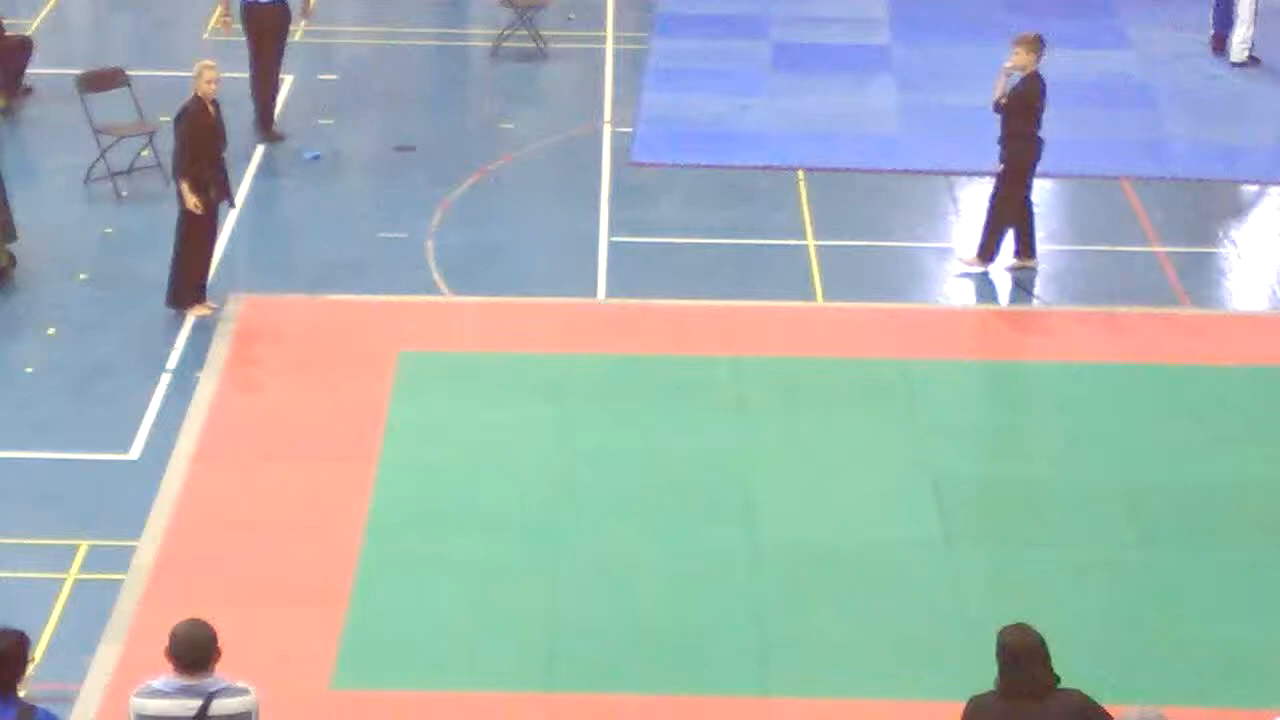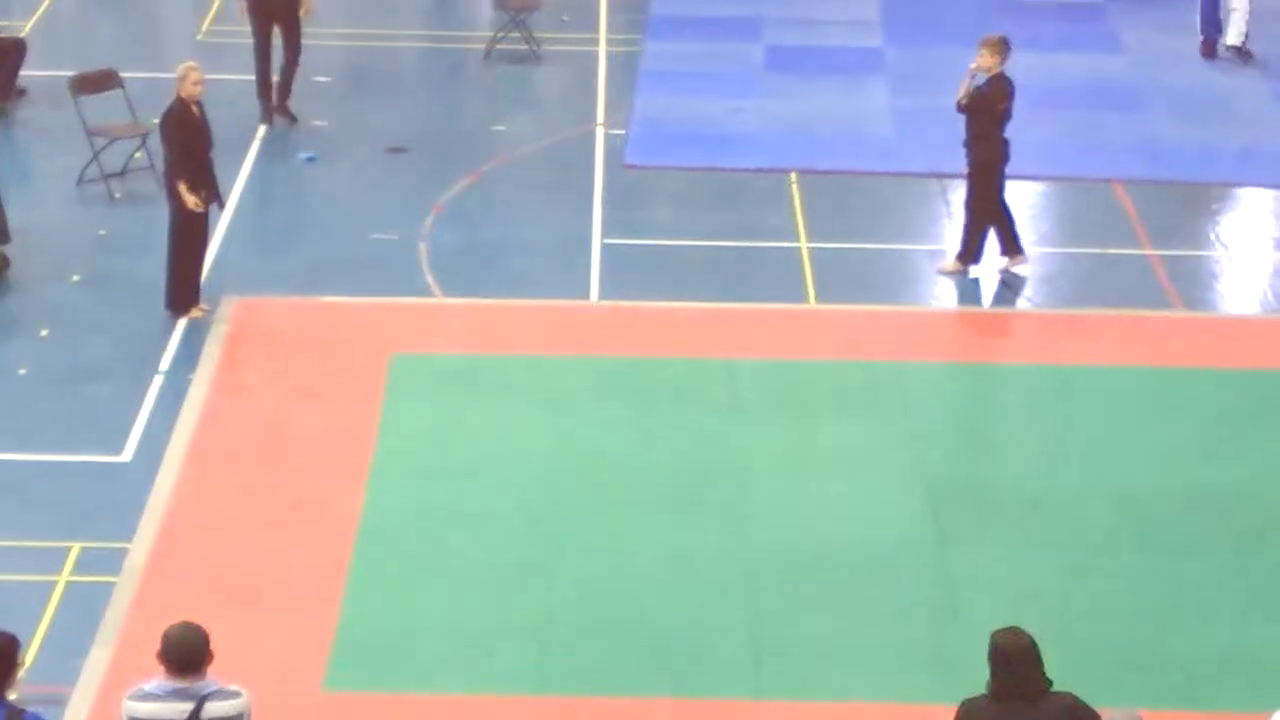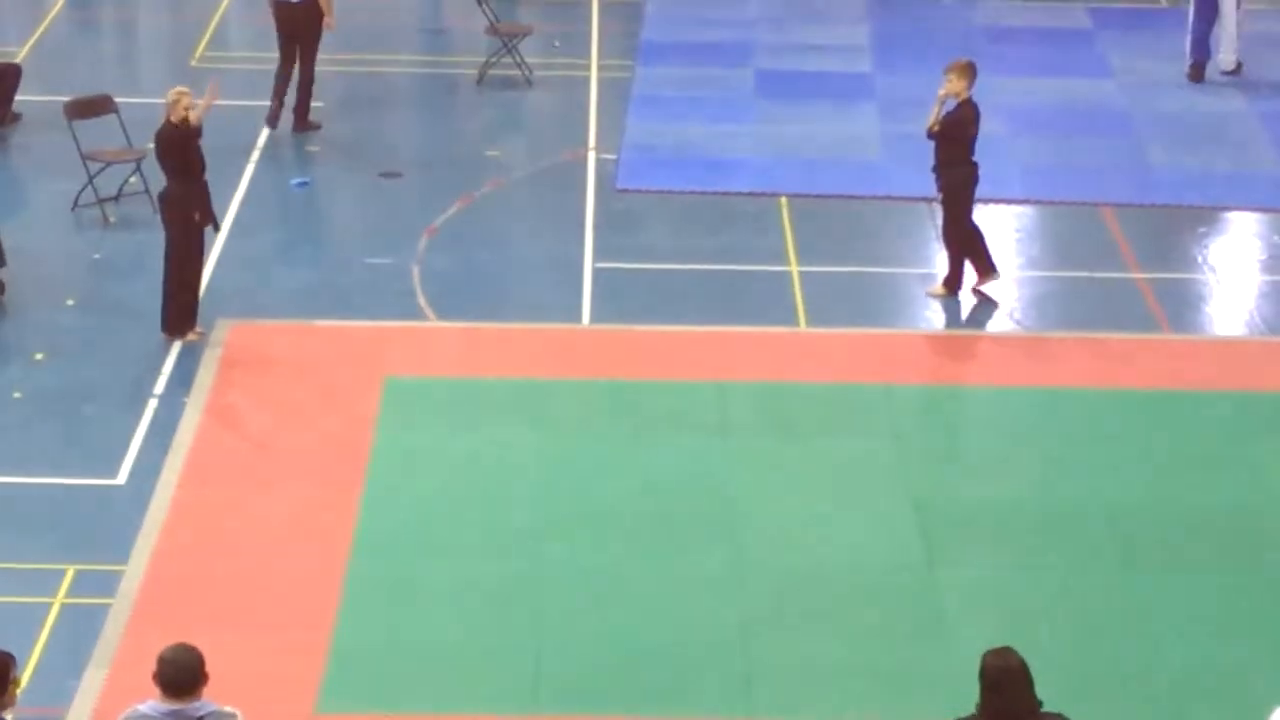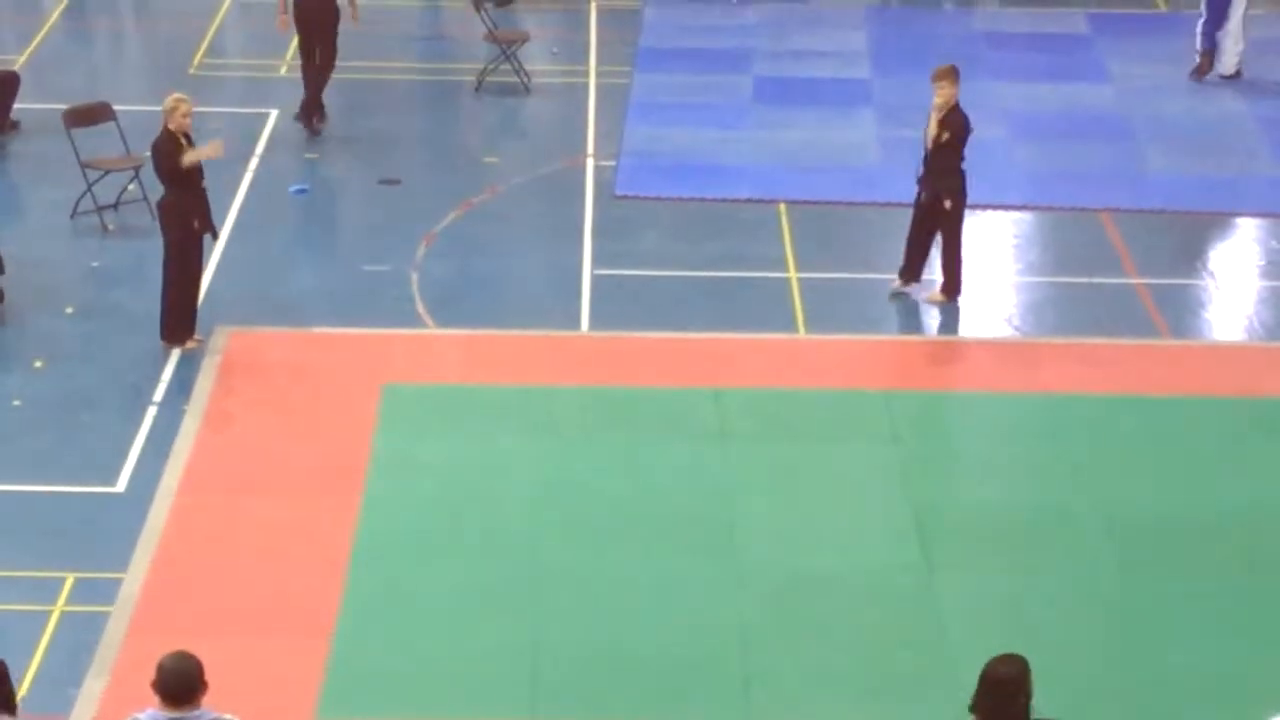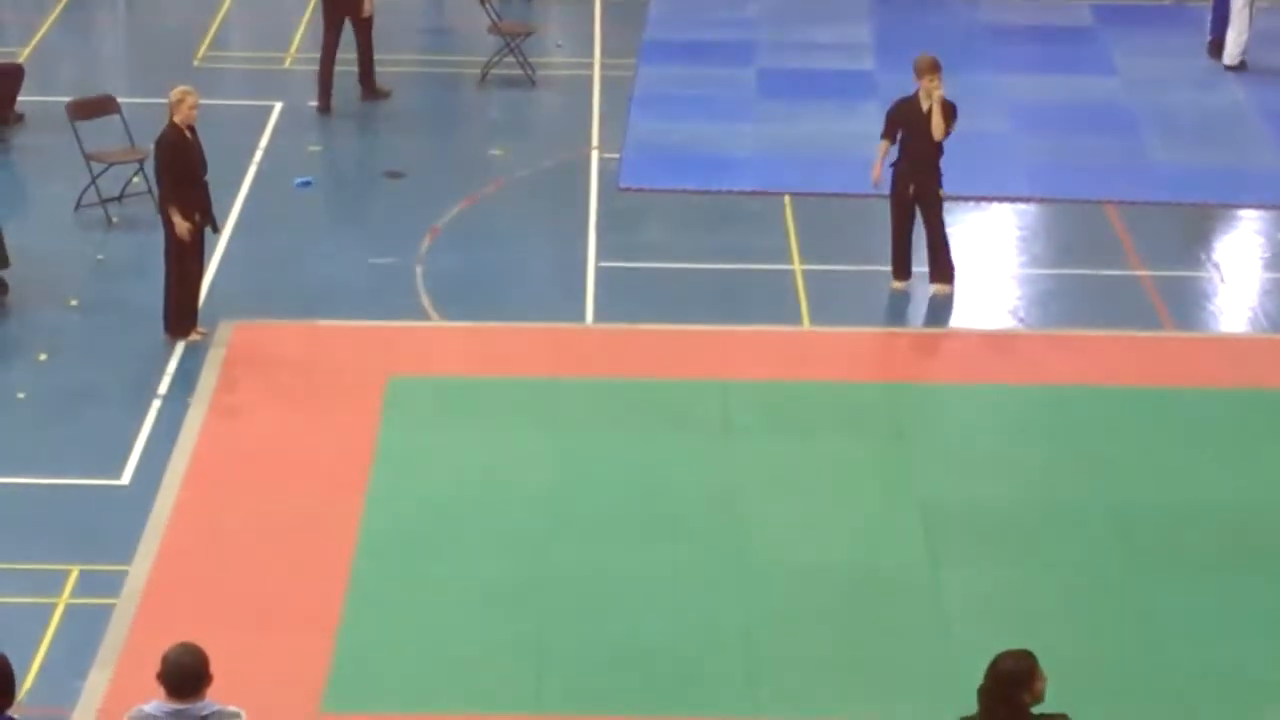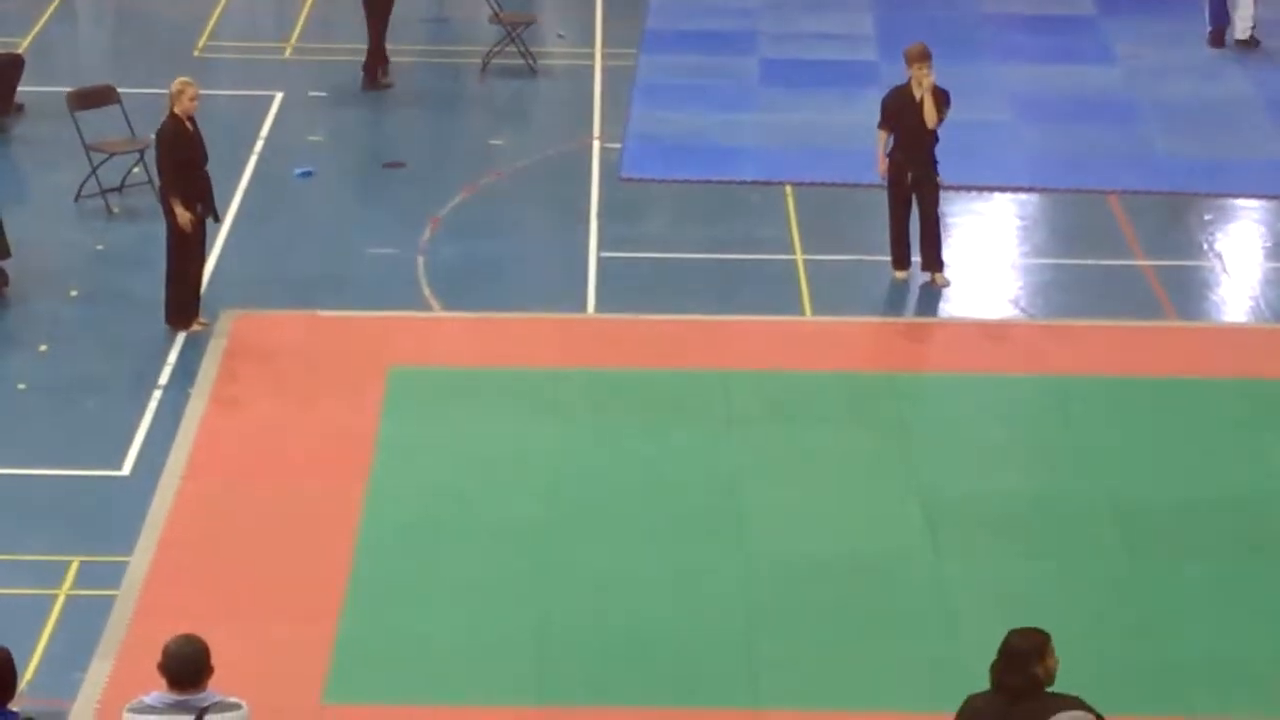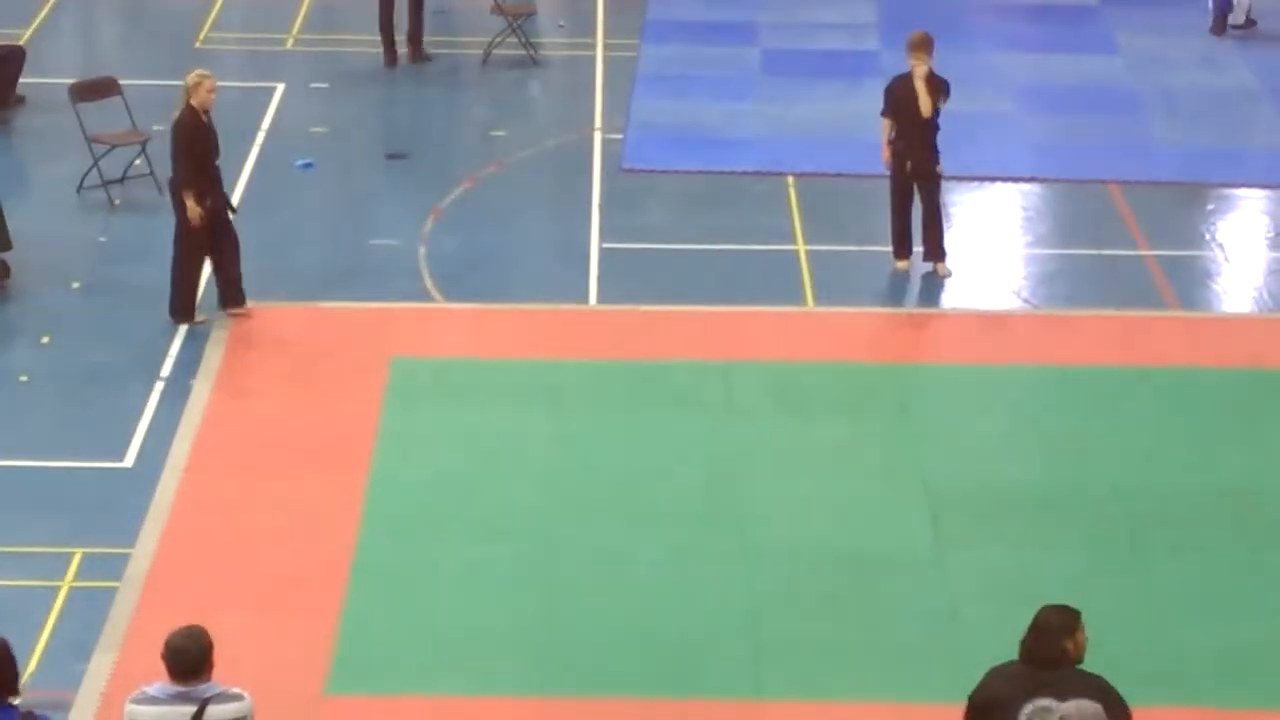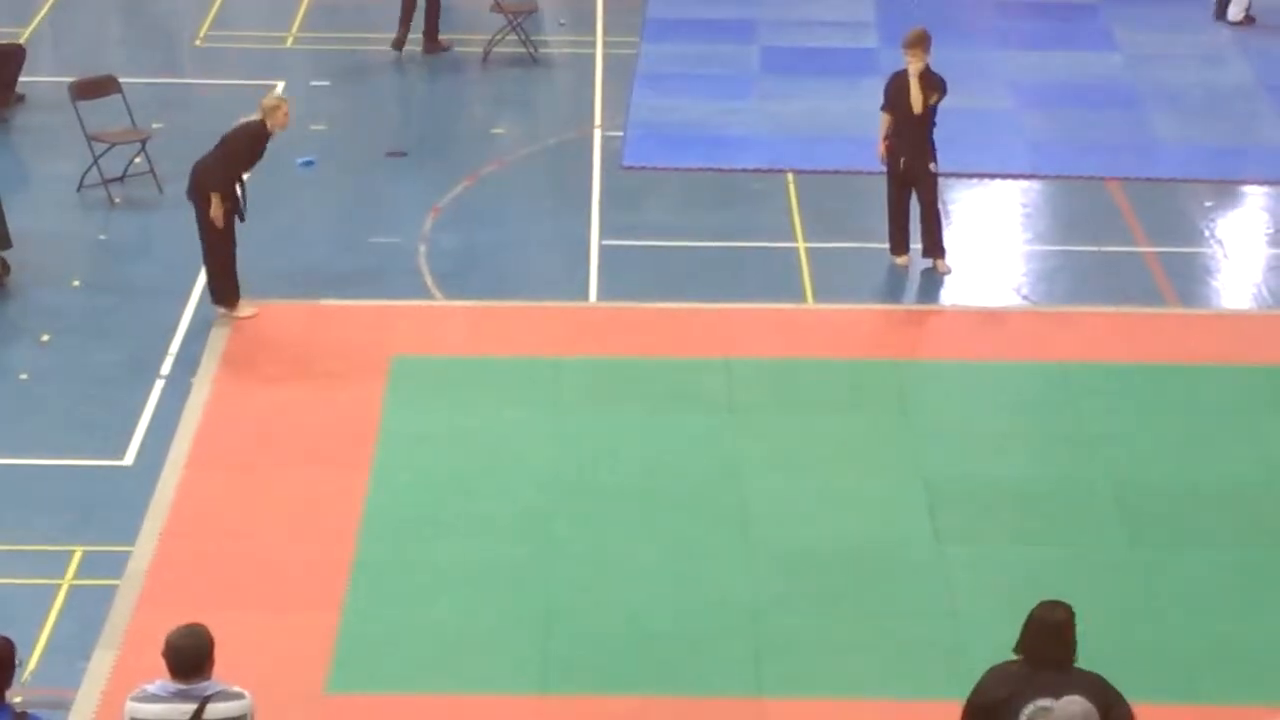
dt=0.5s
person 1, frame 1
left shoulder: (213, 107)
right shoulder: (189, 113)
right elbow: (180, 156)
left wrist: (221, 183)
right wrist: (186, 192)
left hip: (211, 183)
right hip: (194, 185)
left knee: (206, 241)
right knee: (190, 241)
left ankle: (198, 296)
right ankle: (183, 300)
person 1, frame 2
left shoulder: (197, 108)
right shoulder: (173, 116)
right elbow: (173, 160)
left wrist: (208, 186)
right wrist: (184, 193)
left hip: (200, 184)
right hip: (185, 187)
left knee: (198, 243)
right knee: (184, 244)
left ankle: (191, 299)
right ankle: (180, 304)
person 1, frame 3
left shoulder: (183, 133)
right shoulder: (166, 136)
right elbow: (187, 128)
right wrist: (204, 107)
left hip: (192, 204)
right hip: (178, 206)
left knee: (193, 266)
right knee: (179, 266)
left ankle: (187, 322)
right ankle: (176, 327)
person 1, frame 4
left shoulder: (184, 140)
right shoulder: (162, 144)
right elbow: (174, 164)
right wrist: (202, 153)
left hip: (191, 212)
right hip: (176, 215)
left knee: (192, 274)
right knee: (178, 274)
left ankle: (186, 330)
right ankle: (174, 335)
person 1, frame 5
left shoulder: (190, 133)
right shoulder: (168, 140)
right elbow: (165, 184)
left wrist: (202, 210)
right wrist: (176, 218)
left hip: (194, 209)
right hip: (179, 212)
left knee: (194, 268)
right knee: (180, 269)
left ankle: (189, 323)
right ankle: (178, 328)
person 1, frame 6
left shoulder: (190, 123)
right shoulder: (168, 131)
right elbow: (167, 175)
left wrist: (204, 200)
right wrist: (178, 209)
left hip: (196, 200)
right hip: (180, 204)
left knee: (196, 258)
right knee: (182, 259)
left ankle: (191, 313)
right ankle: (179, 318)
person 1, frame 7
left shoulder: (204, 117)
right shoulder: (185, 124)
right elbow: (181, 166)
left wrist: (214, 192)
right wrist: (189, 202)
left hip: (209, 191)
right hip: (191, 195)
left knee: (226, 244)
right knee: (190, 253)
left ankle: (232, 301)
right ankle: (182, 312)
person 1, frame 8
left shoulder: (260, 131)
right shoulder: (251, 134)
right elbow: (223, 165)
left wrist: (229, 196)
right wrist: (215, 204)
left hip: (218, 184)
right hip: (206, 185)
left knee: (226, 243)
right knee: (219, 244)
left ankle: (230, 299)
right ankle: (228, 302)
person 2, frame 1
left shoulder: (1029, 87)
right shoulder: (1032, 83)
left elbow: (999, 105)
right elbow: (1010, 106)
left wrist: (1003, 77)
right wrist: (1009, 77)
left hip: (1020, 150)
right hip: (1023, 148)
left knee: (1001, 202)
right knee: (1018, 203)
left ankle: (984, 256)
right ankle: (1026, 255)
person 2, frame 2
left shoulder: (991, 89)
right shoulder: (1002, 85)
left elbow: (961, 105)
left wrist: (969, 77)
left hip: (985, 152)
right hip: (992, 149)
left knee: (977, 206)
right knee: (993, 204)
left ankle: (965, 259)
right ankle: (1014, 252)
person 2, frame 3
left shoulder: (962, 114)
right shoulder: (967, 109)
left elbow: (932, 132)
right elbow: (944, 132)
left wrist: (938, 104)
right wrist: (943, 105)
left hip: (956, 177)
right hip: (960, 174)
left knee: (953, 230)
right knee: (964, 225)
left ankle: (952, 283)
right ankle: (986, 269)
person 2, frame 4
left shoulder: (959, 120)
right shoulder: (940, 113)
left elbow: (933, 143)
left wrist: (935, 114)
left hip: (950, 185)
right hip: (931, 181)
left knee: (950, 237)
right knee: (919, 230)
left ankle: (949, 290)
right ankle: (907, 277)
person 2, frame 5
left shoulder: (947, 108)
right shoulder: (902, 106)
left elbow: (938, 135)
right elbow: (888, 136)
left wrist: (936, 104)
right wrist: (878, 165)
left hip: (930, 174)
right hip: (904, 172)
left knee: (935, 226)
right knee: (901, 226)
left ankle: (944, 278)
right ankle: (900, 275)
person 2, frame 6
left shoulder: (940, 95)
right shoulder: (895, 96)
left elbow: (932, 123)
right elbow: (885, 128)
left wrist: (927, 92)
right wrist: (881, 158)
left hip: (925, 163)
right hip: (900, 162)
left knee: (930, 215)
right knee: (899, 215)
left ankle: (935, 268)
right ankle: (901, 264)
person 2, frame 7
left shoulder: (939, 85)
right shoulder: (897, 84)
left elbow: (928, 112)
right elbow: (888, 117)
left wrist: (921, 81)
right wrist: (886, 146)
left hip: (926, 152)
right hip: (901, 151)
left knee: (932, 204)
right knee: (900, 204)
left ankle: (937, 257)
right ankle: (902, 254)
person 2, frame 8
left shoulder: (935, 83)
right shoulder: (896, 79)
left elbow: (919, 109)
left wrist: (914, 78)
right wrist: (882, 141)
left hip: (922, 149)
right hip: (897, 147)
left knee: (929, 202)
right knee: (897, 200)
left ankle: (936, 254)
right ankle: (900, 250)
